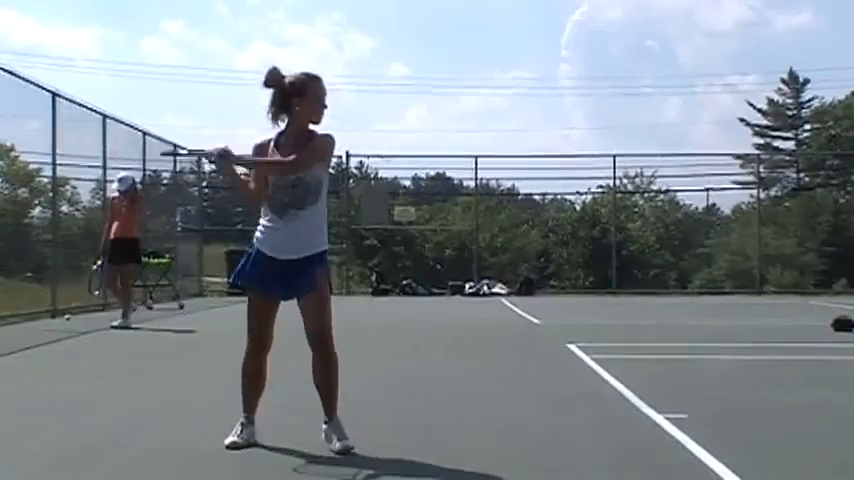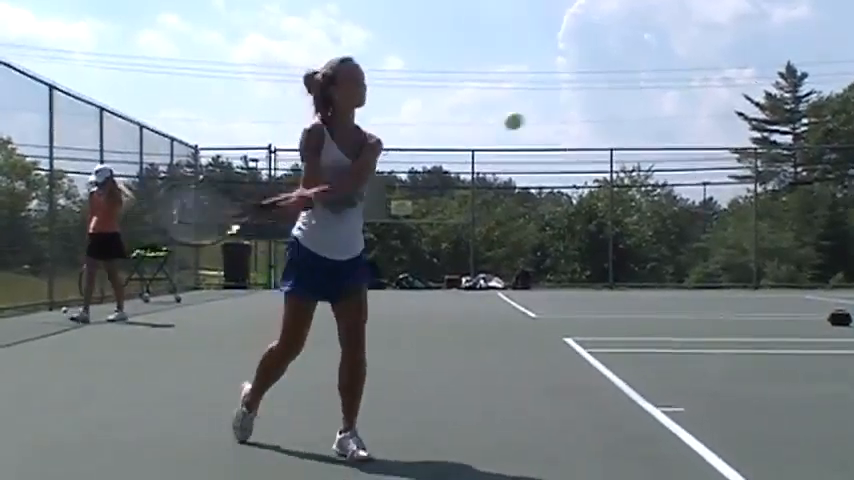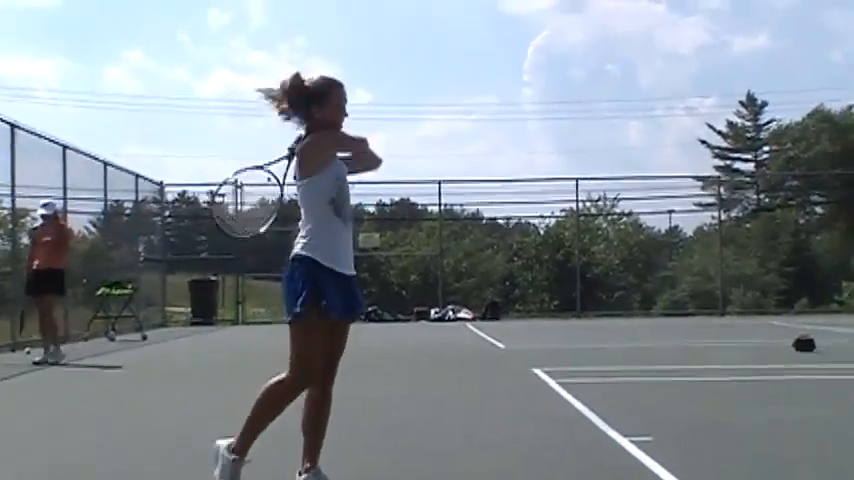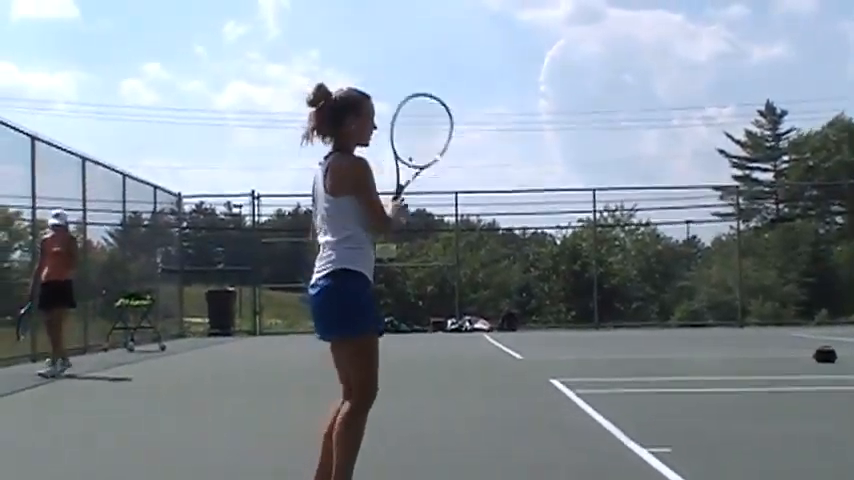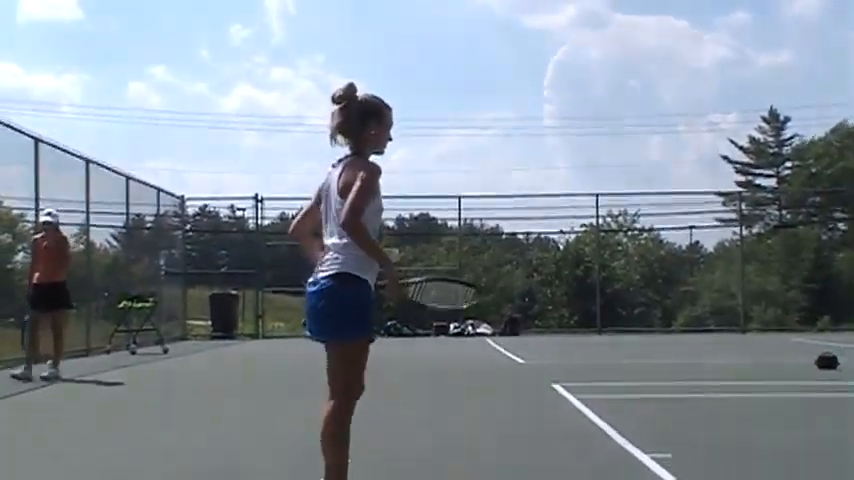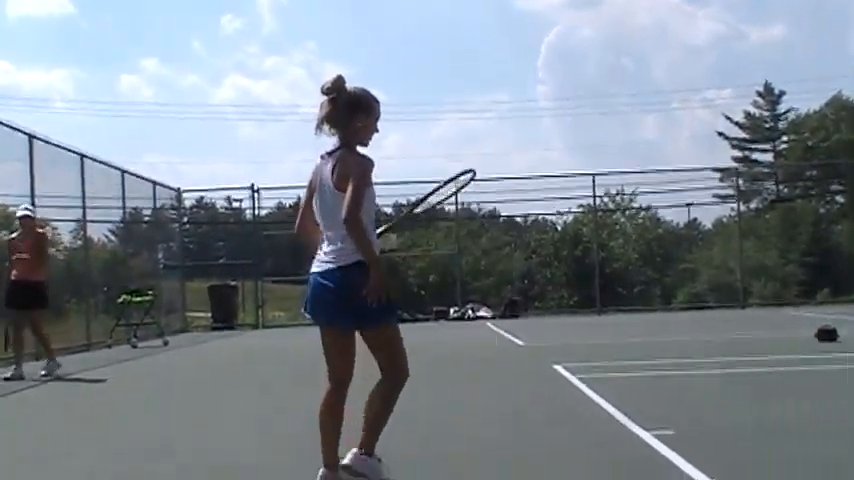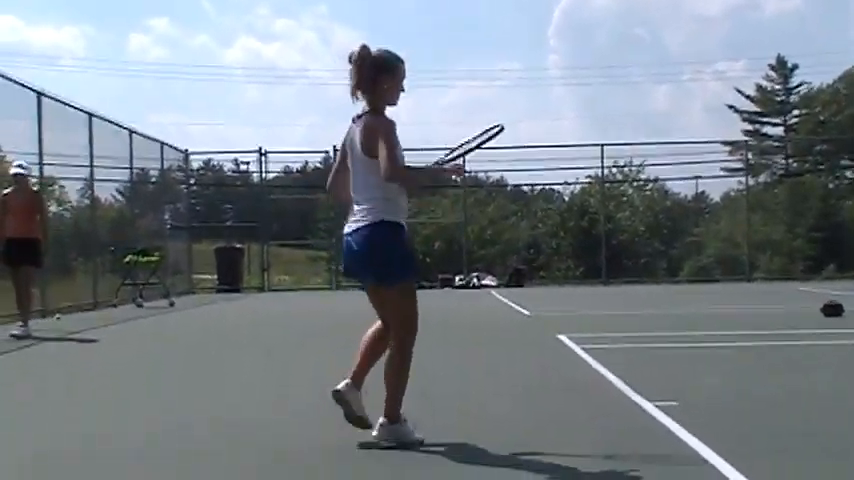
dt=0.4s
person 1, frame 1
left shoulder: (322, 144)
right shoulder: (265, 147)
left elbow: (294, 162)
right elbow: (257, 196)
left wrist: (234, 161)
right wrist: (231, 172)
left hip: (309, 256)
right hip: (268, 255)
left knee: (321, 339)
right knee: (257, 343)
left ankle: (332, 421)
right ankle: (248, 421)
person 1, frame 2
left shoulder: (369, 143)
right shoulder: (313, 135)
left elbow: (350, 184)
right elbow: (307, 191)
left wrist: (314, 195)
right wrist: (301, 199)
left hip: (349, 256)
right hip: (309, 252)
left knee: (354, 344)
right knee: (290, 344)
left ankle: (348, 431)
right ankle: (252, 398)
person 1, frame 3
left shoulder: (329, 156)
right shoulder: (315, 145)
left elbow: (370, 162)
right elbow: (366, 150)
left wrist: (356, 151)
right wrist: (352, 143)
left hip: (338, 273)
right hip: (312, 270)
left knee: (322, 379)
right knee: (300, 377)
person 1, frame 4
left shoulder: (326, 169)
right shoulder: (354, 166)
right elbow: (380, 224)
left wrist: (379, 213)
right wrist: (395, 213)
left hip: (329, 284)
right hip: (345, 284)
left knee: (354, 394)
right knee: (362, 395)
person 1, frame 5
left shoulder: (335, 173)
right shoulder: (366, 170)
left elbow: (299, 230)
right elbow: (351, 222)
right wrist: (387, 265)
left hip: (326, 285)
right hip: (346, 288)
left knee: (347, 392)
right knee: (343, 396)
person 1, frame 6
left shoulder: (321, 167)
right shoulder: (358, 163)
left elbow: (304, 228)
right elbow: (351, 218)
right wrist: (376, 266)
left hip: (323, 277)
right hip: (354, 277)
left knee: (338, 381)
right knee: (395, 371)
person 1, frame 7
left shoulder: (354, 128)
right shoulder: (381, 126)
left elbow: (335, 186)
right elbow: (393, 173)
right wrist: (439, 171)
left hip: (357, 234)
right hip: (382, 234)
left knee: (389, 323)
right knee: (405, 332)
left ankle: (351, 384)
right ankle: (392, 420)
person 2, frame 1
left shoulder: (136, 201)
right shoulder: (114, 199)
left elbow: (129, 213)
right elbow: (109, 222)
left wrist: (127, 197)
right wrist: (104, 243)
left hip: (129, 242)
right hip: (115, 241)
left knee: (125, 282)
right knee: (110, 281)
left ankle: (125, 318)
right ankle: (127, 307)
person 2, frame 2
left shoulder: (115, 194)
right shoulder: (93, 193)
left elbow: (110, 209)
right elbow: (91, 216)
left wrist: (105, 191)
right wrist: (89, 235)
left hip: (109, 236)
right hip: (95, 236)
left knee: (113, 276)
right knee: (89, 275)
left ankle: (120, 311)
right ankle: (85, 312)
person 2, frame 3
left shoulder: (61, 229)
right shoulder: (36, 230)
left elbow: (64, 251)
right elbow: (32, 254)
right wrist: (27, 274)
left hip: (54, 272)
right hip: (38, 272)
left knee: (48, 312)
right knee: (42, 315)
left ankle: (56, 349)
right ankle: (47, 352)
person 2, frame 4
left shoulder: (70, 241)
right shoulder: (45, 241)
left elbow: (73, 264)
right elbow: (40, 264)
right wrist: (32, 286)
left hip: (62, 285)
right hip: (46, 285)
left knee: (56, 327)
right knee: (51, 328)
left ankle: (53, 365)
right ankle: (64, 359)
person 2, frame 5
left shoulder: (61, 240)
right shoulder: (36, 240)
left elbow: (65, 264)
right elbow: (33, 264)
right wrist: (29, 286)
left hip: (56, 286)
right hip: (39, 286)
left knee: (57, 330)
right knee: (33, 328)
left ankle: (55, 367)
right ankle: (27, 368)
person 2, frame 6
left shoulder: (40, 236)
right shoulder: (13, 239)
left elbow: (43, 260)
right elbow: (11, 264)
left wrist: (27, 258)
right wrist: (9, 285)
left hip: (34, 284)
right hip: (17, 284)
left knee: (36, 328)
right knee: (16, 329)
left ankle: (52, 360)
right ankle: (17, 368)
person 2, frame 7
left shoulder: (35, 195)
left elbow: (43, 219)
left wrist: (44, 241)
left hip: (30, 241)
left knee: (25, 285)
right knee: (18, 286)
left ankle: (25, 325)
right ankle: (24, 323)
